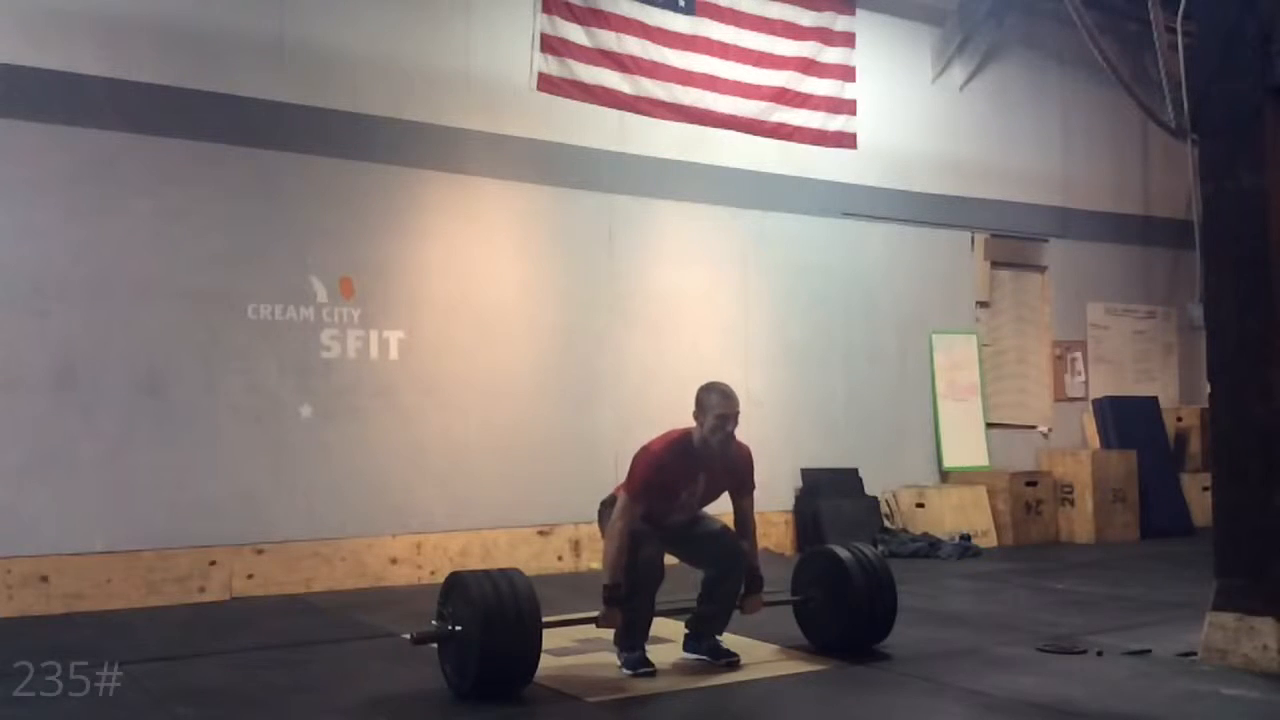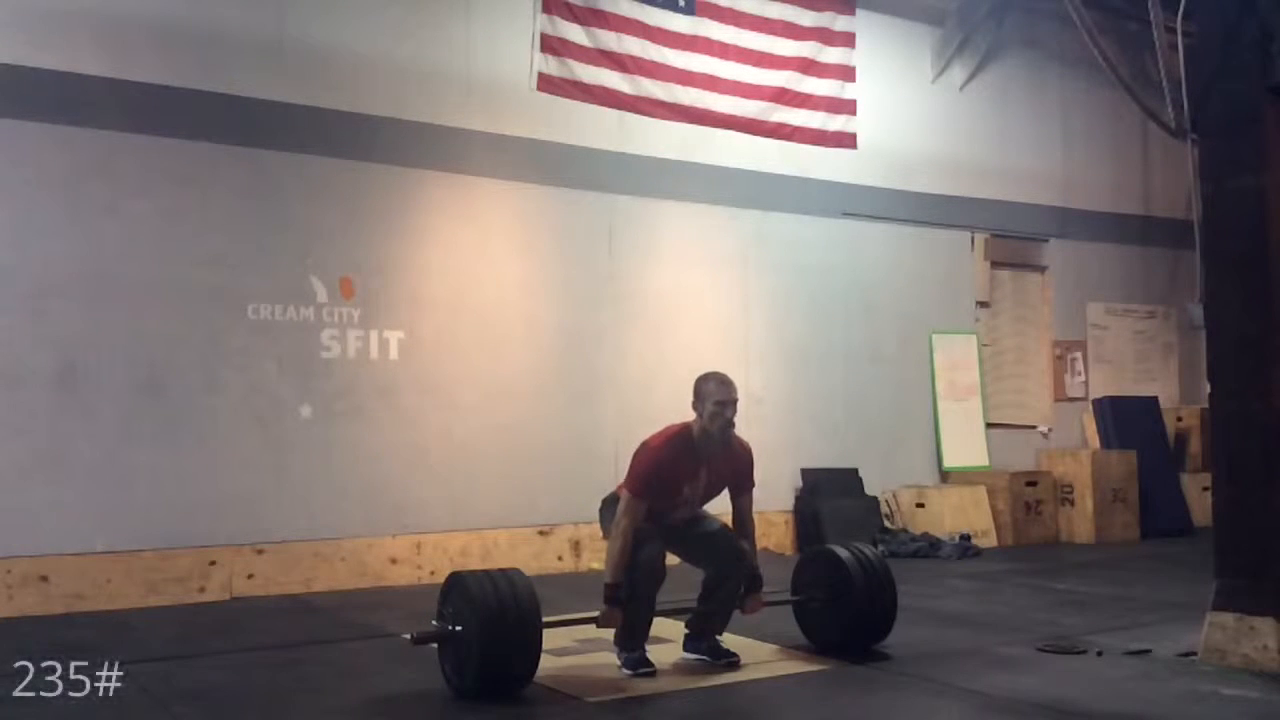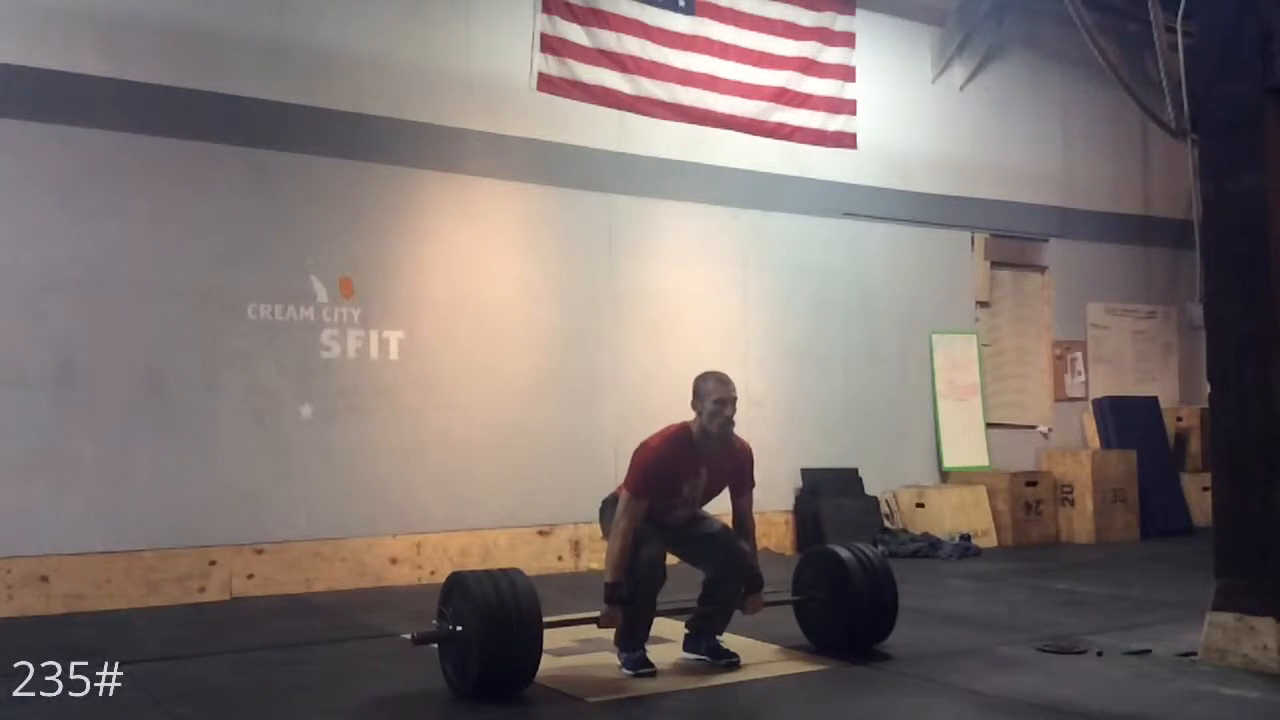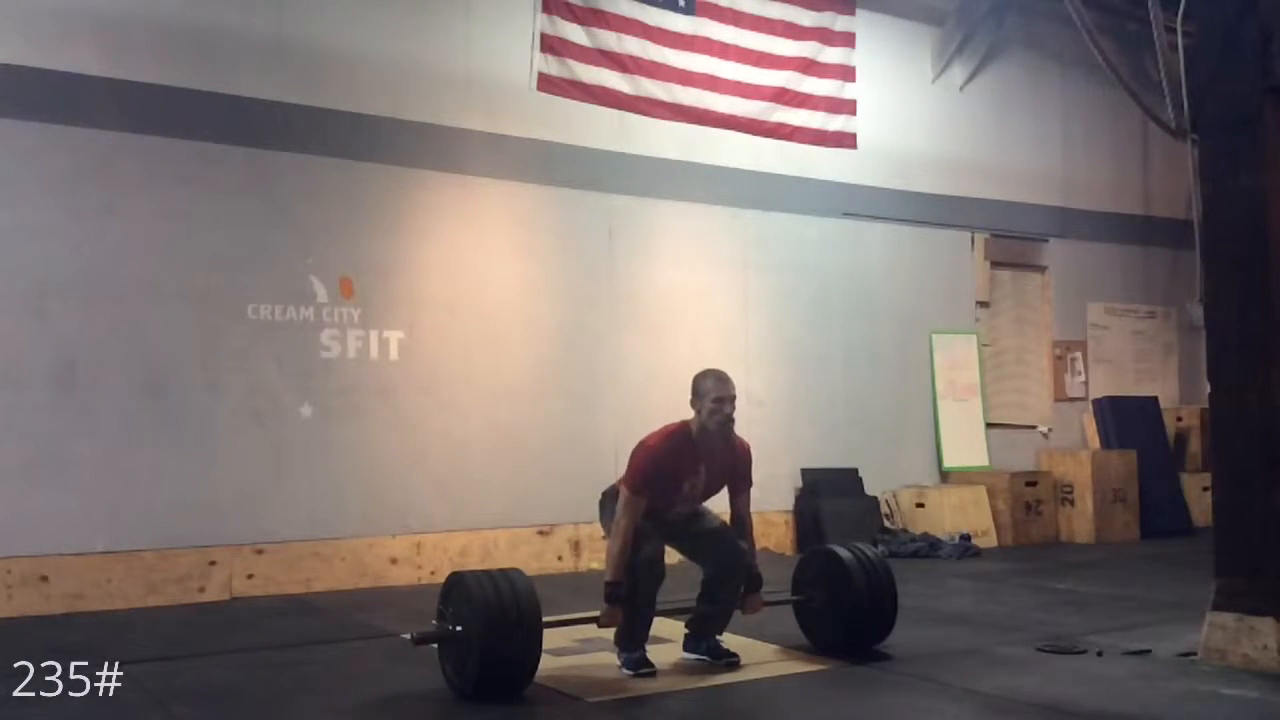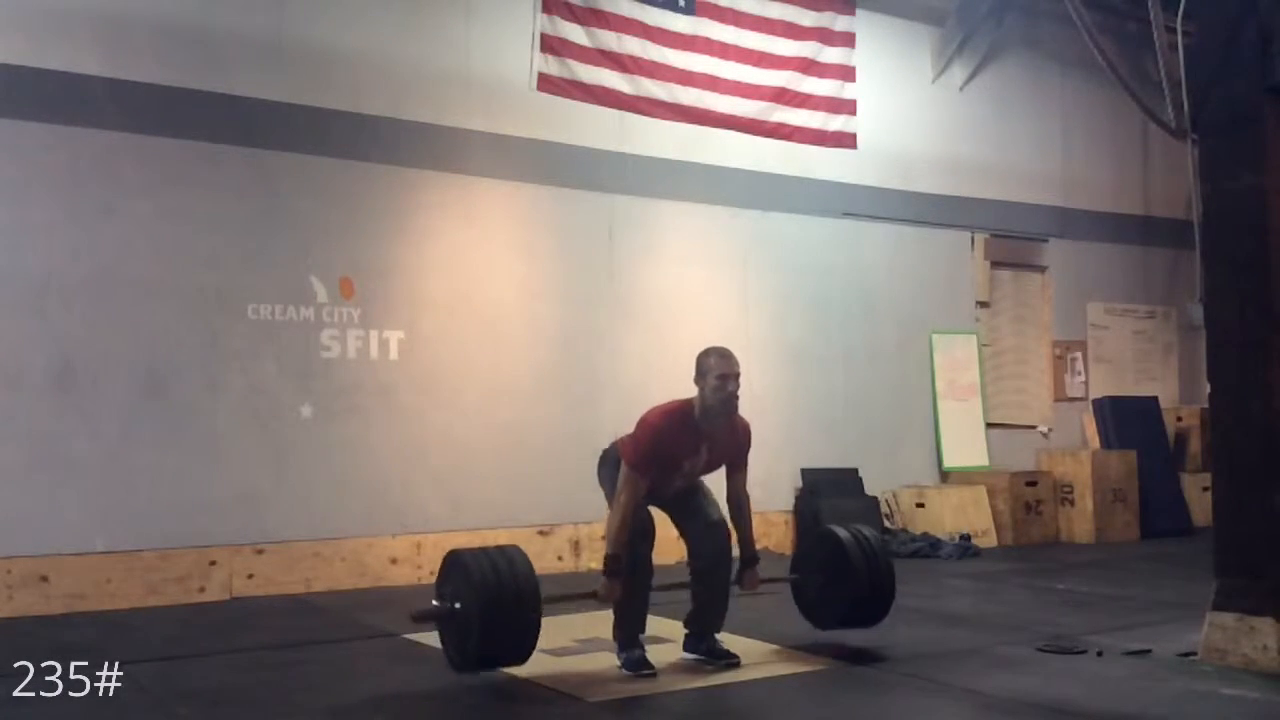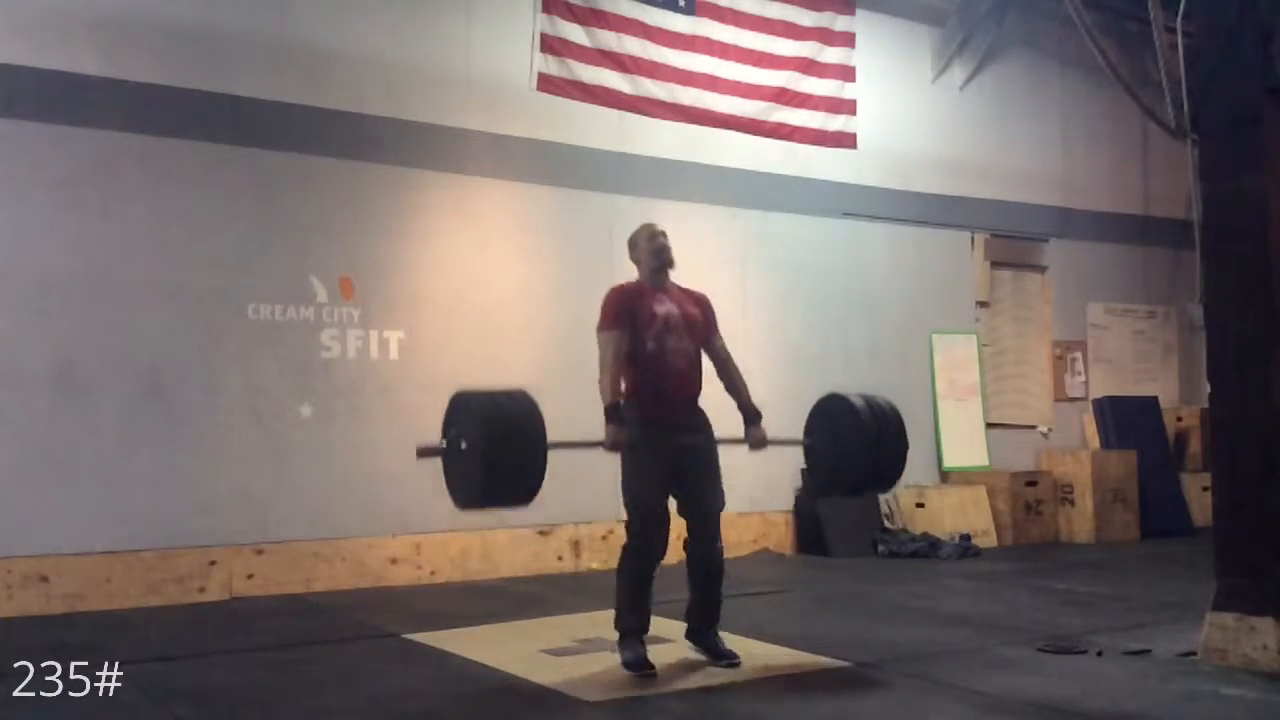
dt=0.5s
person 1, frame 1
left shoulder: (739, 458)
right shoulder: (659, 455)
left elbow: (745, 521)
right elbow: (620, 524)
left wrist: (753, 583)
right wrist: (611, 598)
left hip: (680, 518)
right hip: (630, 514)
left knee: (732, 553)
right knee: (647, 558)
left ankle: (701, 637)
right ankle: (630, 647)
person 1, frame 2
left shoulder: (739, 454)
right shoulder: (660, 450)
left elbow: (744, 519)
right elbow: (625, 524)
left wrist: (753, 582)
right wrist: (612, 598)
left hip: (682, 516)
right hip: (630, 512)
left knee: (734, 555)
right knee: (648, 559)
left ankle: (701, 638)
right ankle: (630, 647)
person 1, frame 3
left shoulder: (739, 453)
right shoulder: (659, 450)
left elbow: (744, 519)
right elbow: (624, 525)
left wrist: (754, 583)
right wrist: (612, 598)
left hip: (683, 517)
right hip: (630, 513)
left knee: (735, 556)
right knee: (648, 560)
left ankle: (702, 637)
right ankle: (630, 648)
person 1, frame 4
left shoulder: (738, 452)
right shoulder: (657, 449)
left elbow: (741, 518)
right elbow: (624, 524)
left wrist: (752, 583)
right wrist: (612, 597)
left hip: (682, 511)
right hip: (629, 507)
left knee: (733, 555)
right knee: (646, 557)
left ankle: (701, 638)
right ankle: (630, 648)
person 1, frame 5
left shoulder: (738, 431)
right shoulder: (660, 425)
left elbow: (738, 496)
right elbow: (625, 502)
left wrist: (749, 559)
right wrist: (611, 571)
left hip: (680, 480)
right hip: (624, 469)
left knee: (715, 541)
right knee: (637, 543)
left ankle: (701, 637)
right ankle: (629, 646)
person 1, frame 6
left shoulder: (695, 301)
right shoulder: (624, 298)
left elbow: (724, 361)
right elbow: (610, 360)
left wrist: (752, 418)
right wrist: (614, 418)
left hip: (693, 425)
right hip: (645, 427)
left knee: (706, 533)
right knee: (648, 536)
left ankle: (703, 630)
right ankle: (631, 638)
